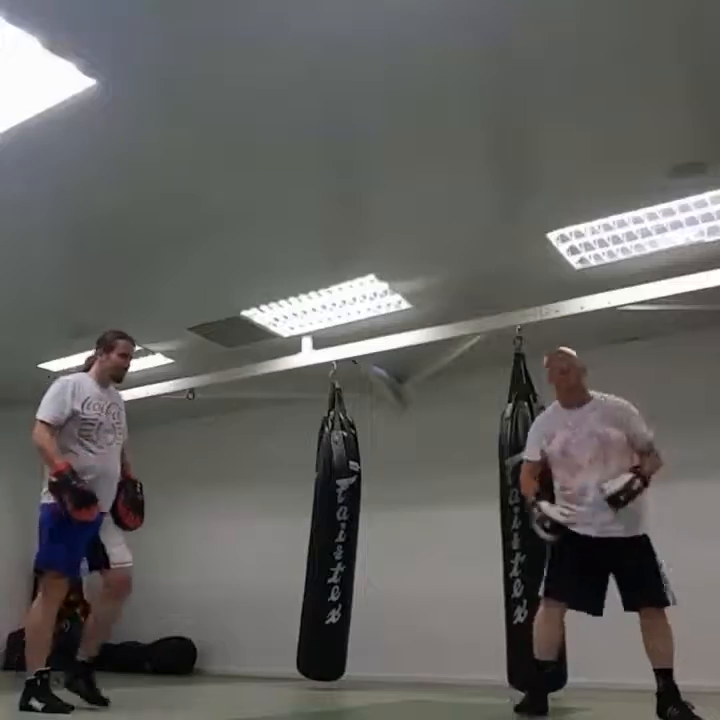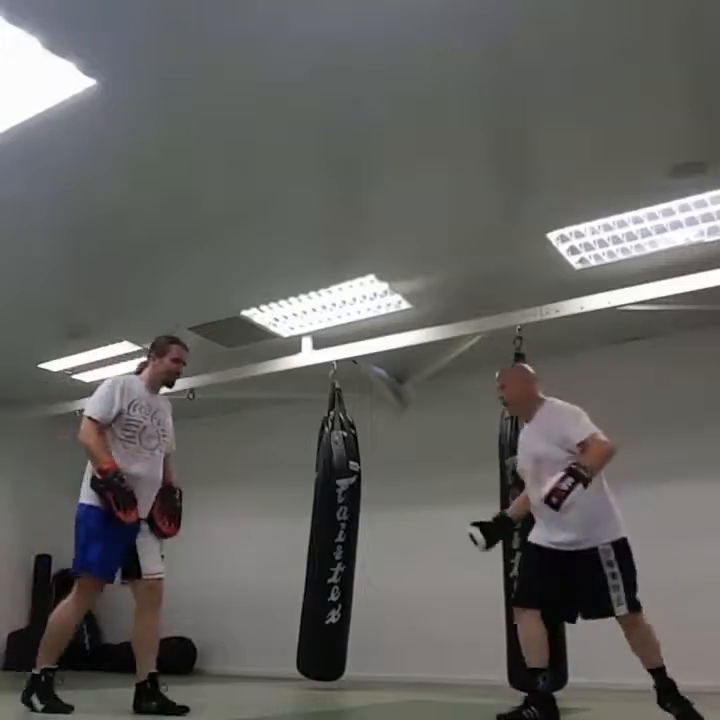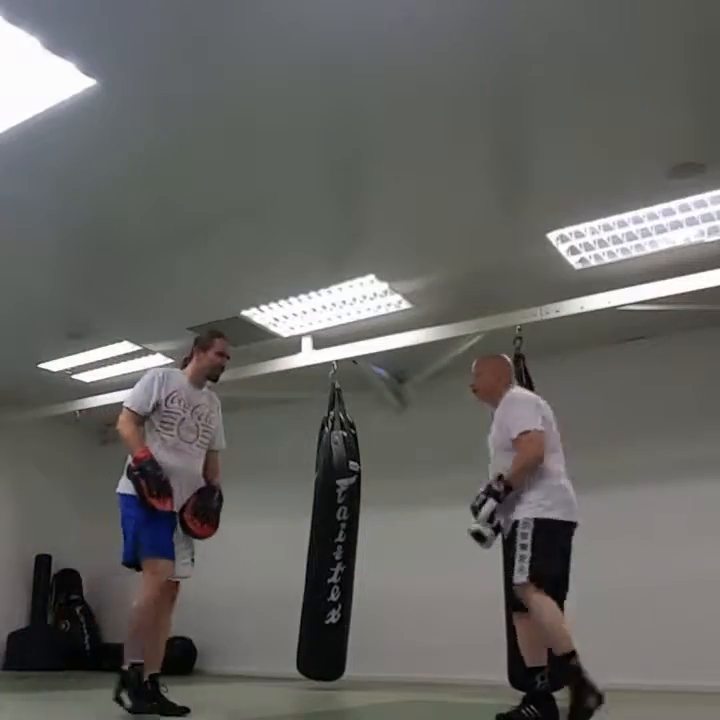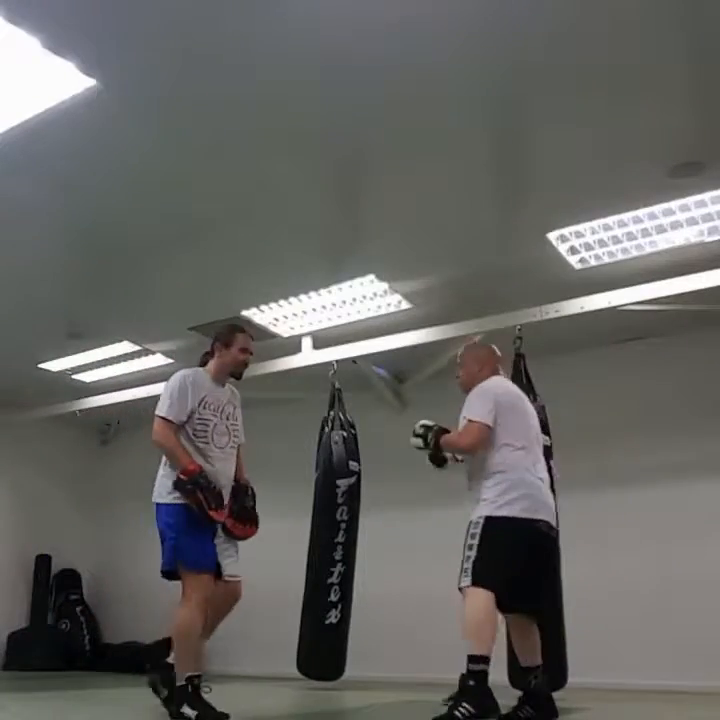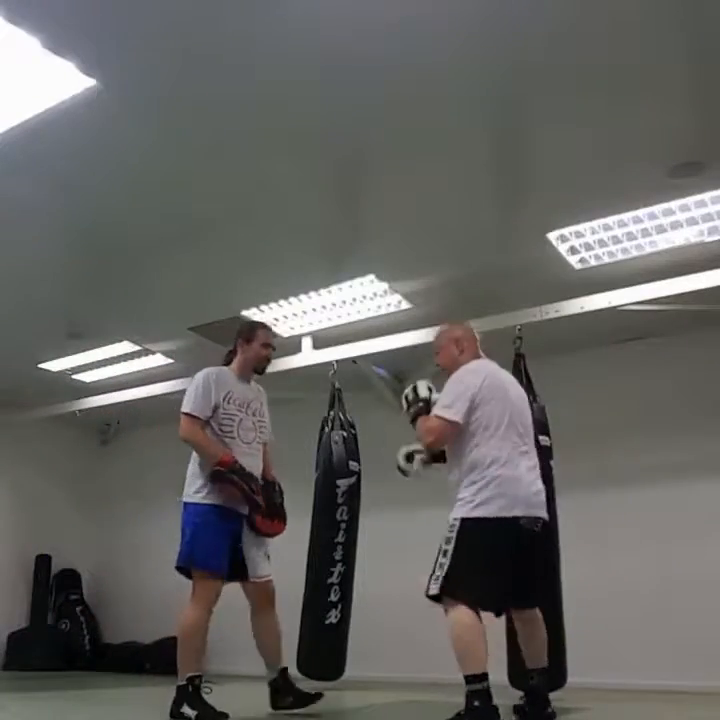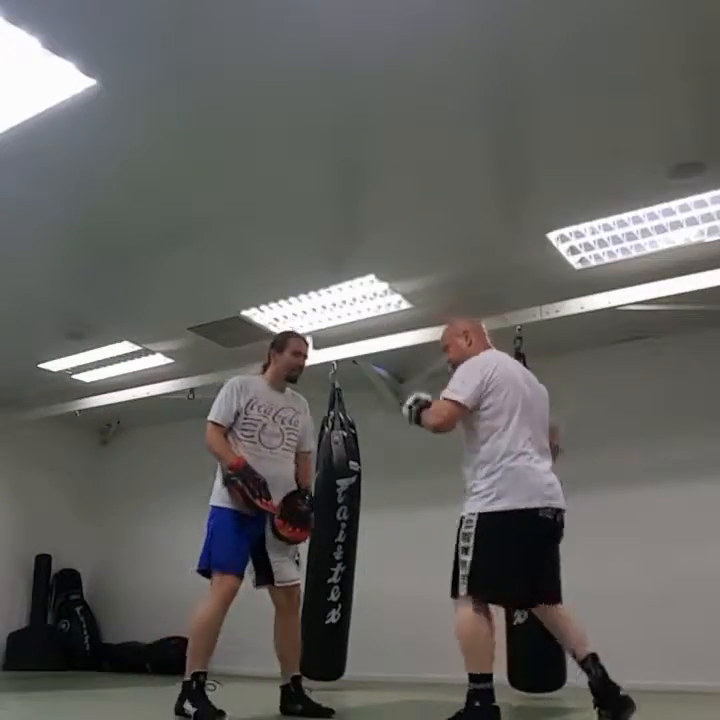
dt=0.3s
person 1, frame 1
left shoulder: (116, 398)
right shoulder: (70, 385)
right elbow: (41, 433)
left wrist: (130, 482)
right wrist: (65, 474)
left hip: (103, 506)
right hip: (68, 505)
left knee: (120, 581)
right knee: (53, 590)
left ankle: (82, 667)
right ankle: (36, 684)
person 1, frame 2
left shoulder: (164, 405)
right shoulder: (119, 387)
right elbow: (87, 431)
right wrist: (110, 473)
left hip: (141, 512)
right hip: (104, 506)
left knee: (151, 594)
right knee: (85, 593)
left ankle: (147, 689)
right ankle: (39, 680)
person 1, frame 3
left shoulder: (212, 403)
right shoulder: (160, 378)
right elbow: (125, 423)
right wrist: (145, 462)
left hip: (182, 504)
right hip: (144, 495)
left knee: (167, 591)
right knee: (158, 579)
left ankle: (145, 685)
right ankle: (130, 673)
person 1, frame 4
left shoulder: (233, 397)
right shoulder: (187, 380)
right elbow: (161, 432)
left wrist: (244, 489)
right wrist: (194, 473)
left hip: (215, 508)
right hip: (182, 501)
left knee: (229, 592)
right knee: (198, 591)
left ankle: (169, 669)
person 1, frame 5
left shoulder: (258, 395)
right shoulder: (211, 379)
right elbow: (188, 429)
left wrist: (272, 487)
right wrist: (229, 468)
left hip: (248, 507)
right hip: (210, 502)
left knee: (263, 594)
right knee: (206, 592)
left ankle: (280, 685)
person 1, frame 6
left shoulder: (300, 405)
right shoulder: (240, 387)
right elbow: (212, 436)
right hip: (233, 506)
left knee: (289, 598)
right knee: (223, 588)
right ankle: (192, 689)
person 2, frame 1
left shoulder: (617, 410)
right shoulder: (544, 423)
left elbow: (650, 454)
right elbow: (530, 476)
left wrist: (638, 479)
right wrist: (540, 506)
left hip: (629, 528)
right hip: (574, 528)
left knee: (654, 607)
right knee: (552, 601)
right ankle: (538, 687)
person 2, frame 2
left shoulder: (561, 415)
right shoulder: (527, 433)
left elbow: (603, 447)
left wrist: (572, 478)
right wrist: (503, 521)
left hip: (594, 534)
right hip: (547, 538)
left knee: (627, 614)
right knee: (525, 608)
left ankle: (667, 691)
person 2, frame 3
left shoulder: (517, 402)
right shoulder: (508, 410)
left elbow: (531, 452)
left wrist: (499, 489)
right wrist: (500, 505)
left hip: (542, 512)
right hip: (527, 514)
left knee: (530, 589)
right knee: (522, 607)
left ankle: (578, 681)
person 2, frame 4
left shoulder: (487, 390)
right shoulder: (515, 396)
left elbow: (469, 440)
left wrist: (435, 439)
right wrist: (446, 449)
left hip: (506, 508)
right hip: (536, 513)
left knee: (478, 588)
right knee: (516, 606)
person 2, frame 5
left shoulder: (468, 377)
right shoulder: (509, 382)
left elbow: (433, 436)
left wrist: (418, 407)
right wrist: (432, 454)
left hip: (487, 507)
right hip: (528, 507)
left knee: (457, 599)
right knee: (523, 604)
person 2, frame 6
left shoulder: (478, 366)
right shoulder: (529, 378)
left elbow: (439, 420)
right elbow: (552, 444)
left wrist: (417, 408)
left hip: (501, 500)
right hip: (544, 500)
left knee: (471, 598)
right knee: (544, 599)
